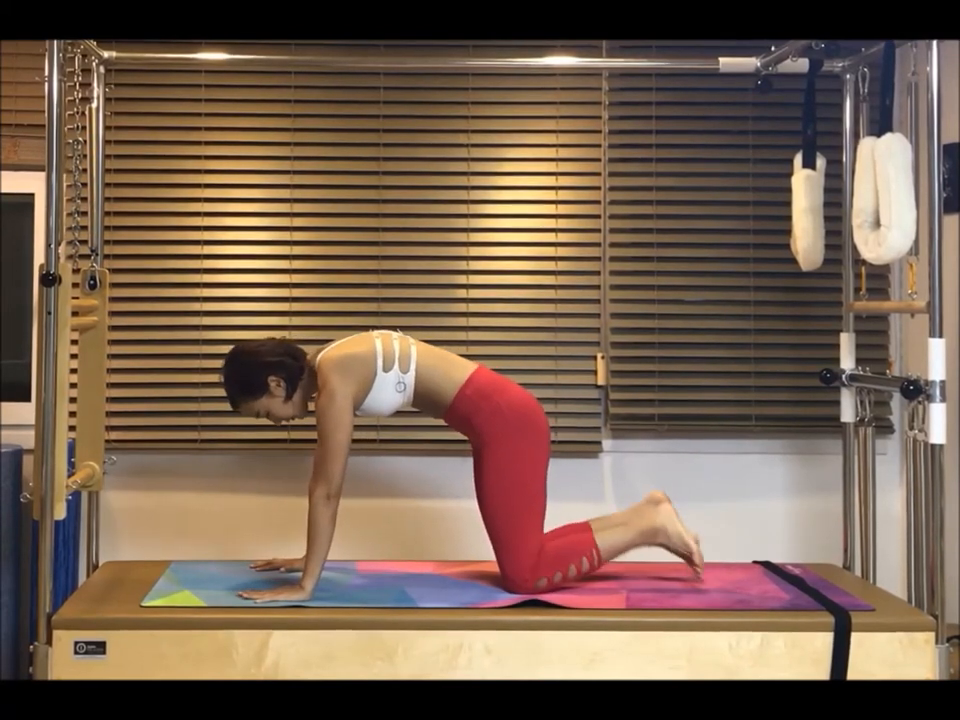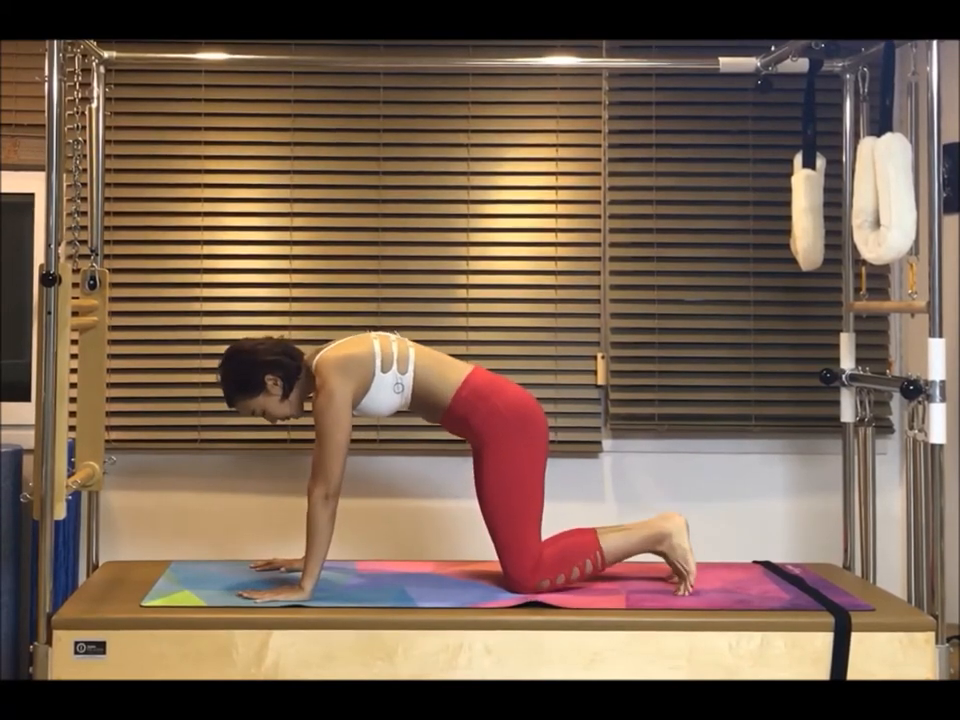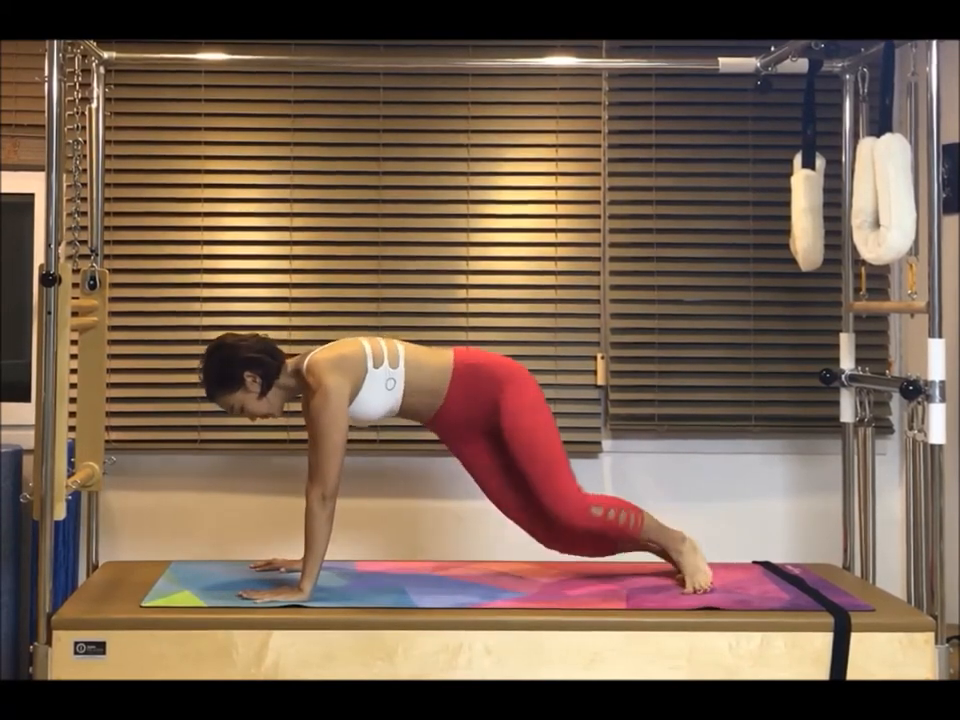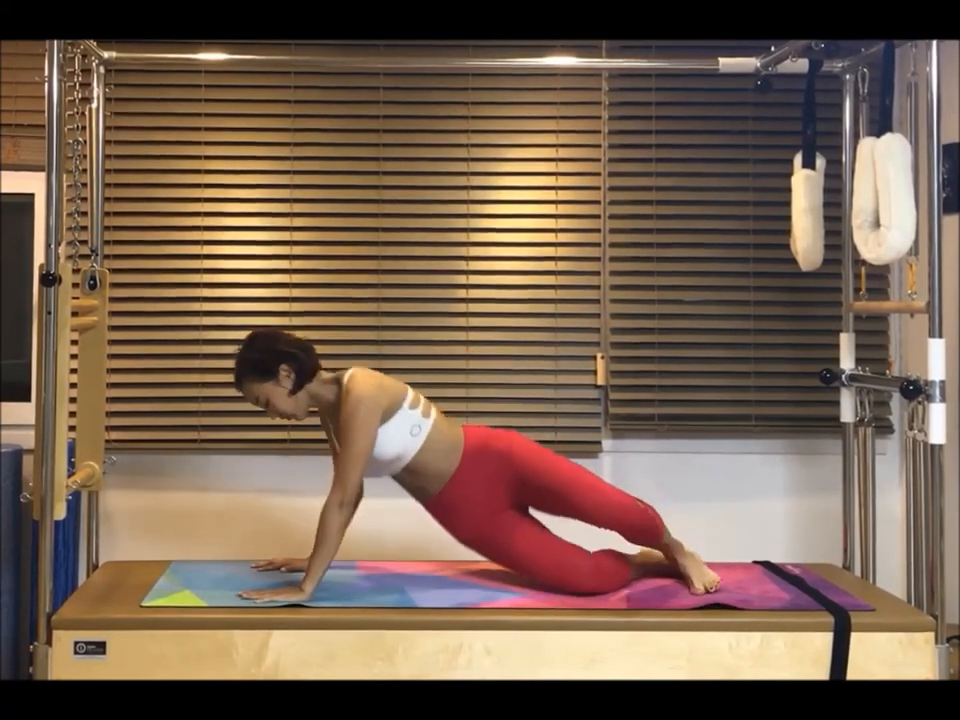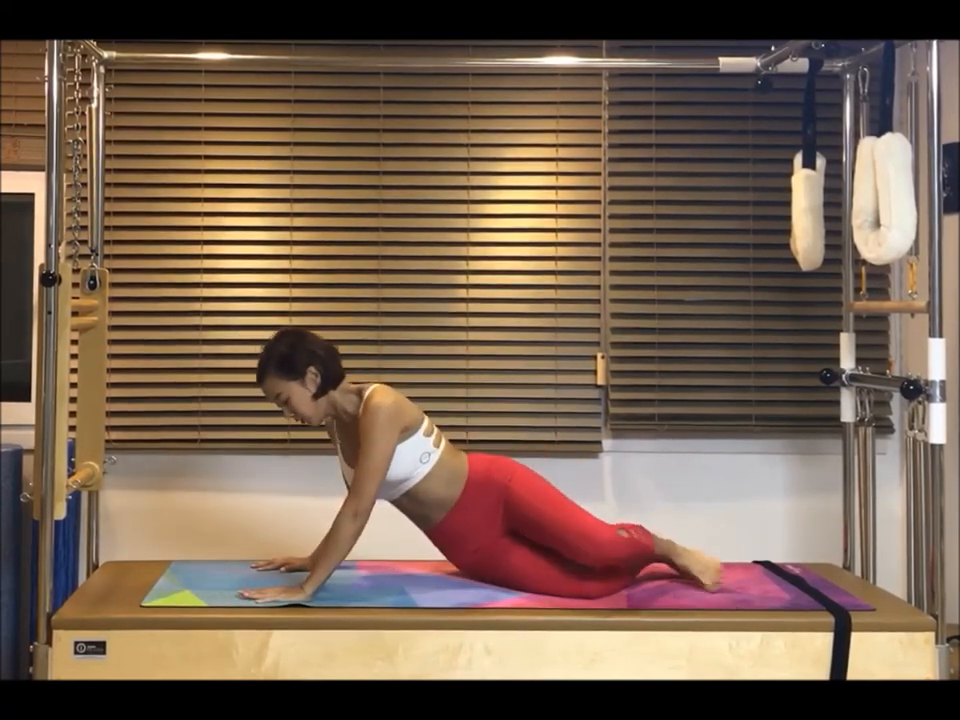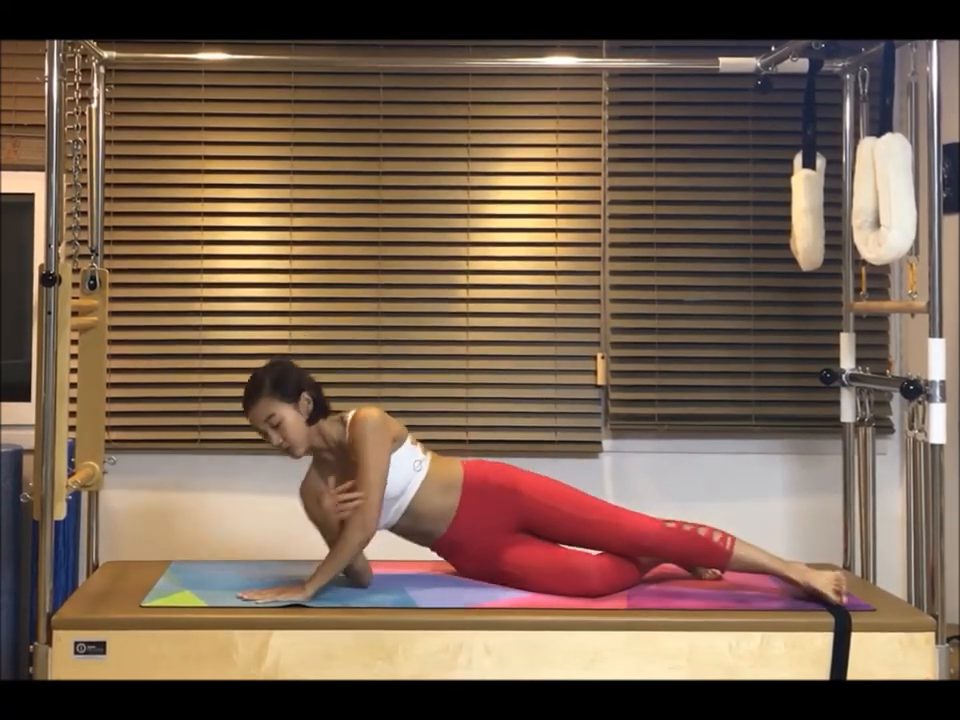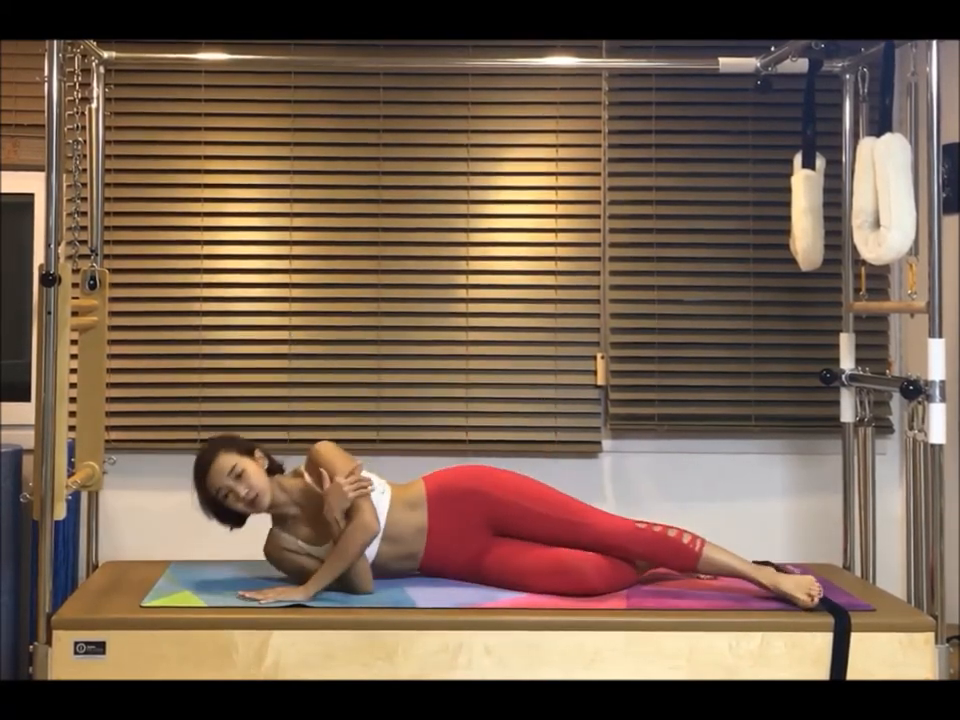
dt=0.4s
person 1, frame 1
left shoulder: (334, 379)
right shoulder: (328, 367)
left elbow: (327, 491)
right elbow: (324, 483)
left wrist: (305, 585)
right wrist: (308, 558)
left hip: (503, 418)
right hip: (497, 416)
left knee: (524, 574)
right knee: (522, 555)
left ankle: (651, 526)
right ankle: (645, 513)
person 1, frame 2
left shoulder: (332, 379)
right shoulder: (325, 369)
left elbow: (326, 492)
right elbow: (322, 483)
left wrist: (305, 585)
right wrist: (307, 558)
left hip: (502, 418)
right hip: (495, 419)
left knee: (527, 575)
right knee: (525, 559)
left ankle: (659, 535)
right ankle: (654, 530)
person 1, frame 3
left shoulder: (325, 378)
right shoulder: (309, 385)
left elbow: (324, 494)
right elbow: (318, 485)
left wrist: (305, 586)
right wrist: (306, 559)
left hip: (496, 386)
right hip: (462, 422)
left knee: (565, 507)
right knee: (551, 533)
left ankle: (674, 541)
right ankle: (655, 544)
person 1, frame 4
left shoulder: (359, 391)
right shoulder: (331, 412)
left elbow: (340, 498)
right elbow: (349, 496)
left wrist: (307, 588)
right wrist: (312, 561)
left hip: (495, 458)
right hip: (465, 509)
left knee: (614, 508)
right knee: (587, 577)
left ankle: (677, 552)
right ankle: (654, 563)
person 1, frame 5
left shoulder: (379, 405)
right shoulder: (338, 423)
left elbow: (358, 512)
right elbow: (356, 505)
left wrist: (306, 589)
right wrist: (312, 560)
left hip: (495, 487)
right hip: (468, 545)
left knee: (598, 547)
left ankle: (668, 548)
right ankle: (651, 561)
person 1, frame 6
left shoulder: (366, 424)
right shoulder: (313, 490)
left elbow: (364, 525)
right elbow: (361, 571)
left wrist: (304, 588)
right wrist: (338, 539)
left hip: (495, 495)
right hip: (477, 553)
left knee: (639, 532)
right knee: (595, 579)
left ankle: (789, 569)
right ankle: (661, 569)
person 1, frame 7
left shoulder: (320, 457)
right shoulder: (280, 546)
left elbow: (366, 525)
right elbow: (360, 582)
left wrist: (305, 589)
right wrist: (334, 524)
left hip: (464, 499)
right hip: (460, 559)
left knee: (612, 530)
right knee: (592, 576)
left ankle: (767, 577)
right ankle: (656, 571)
